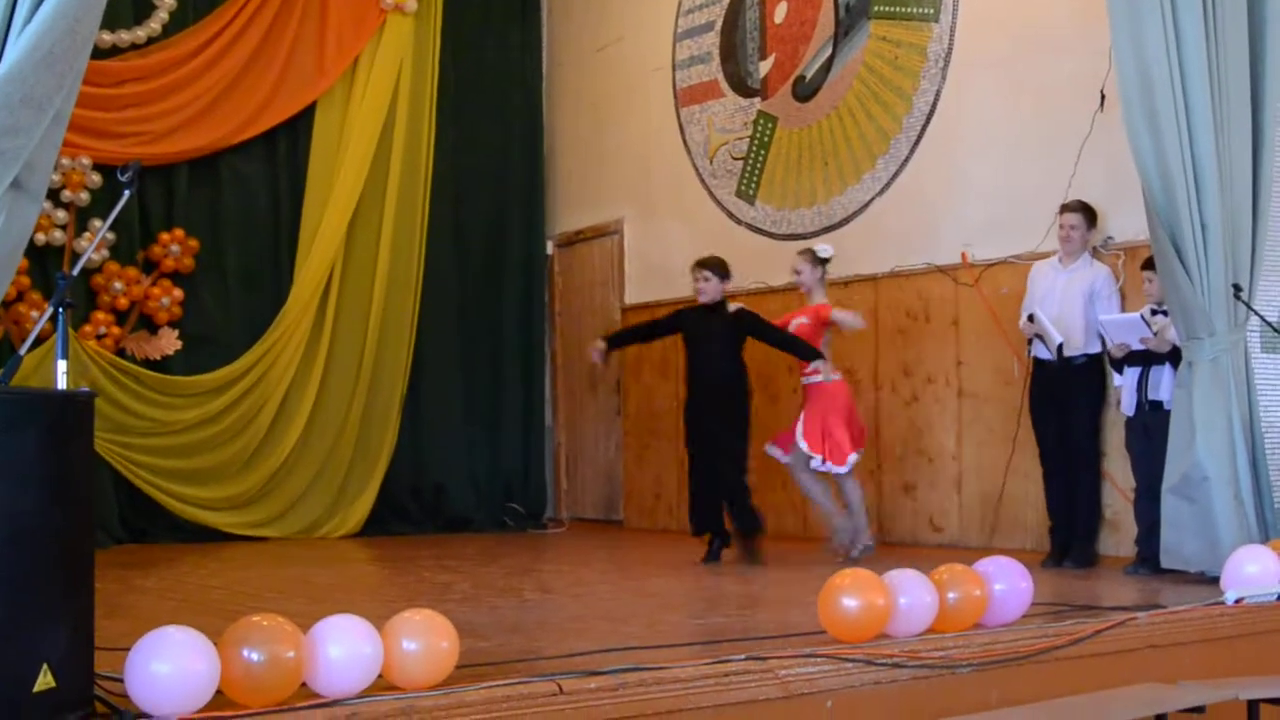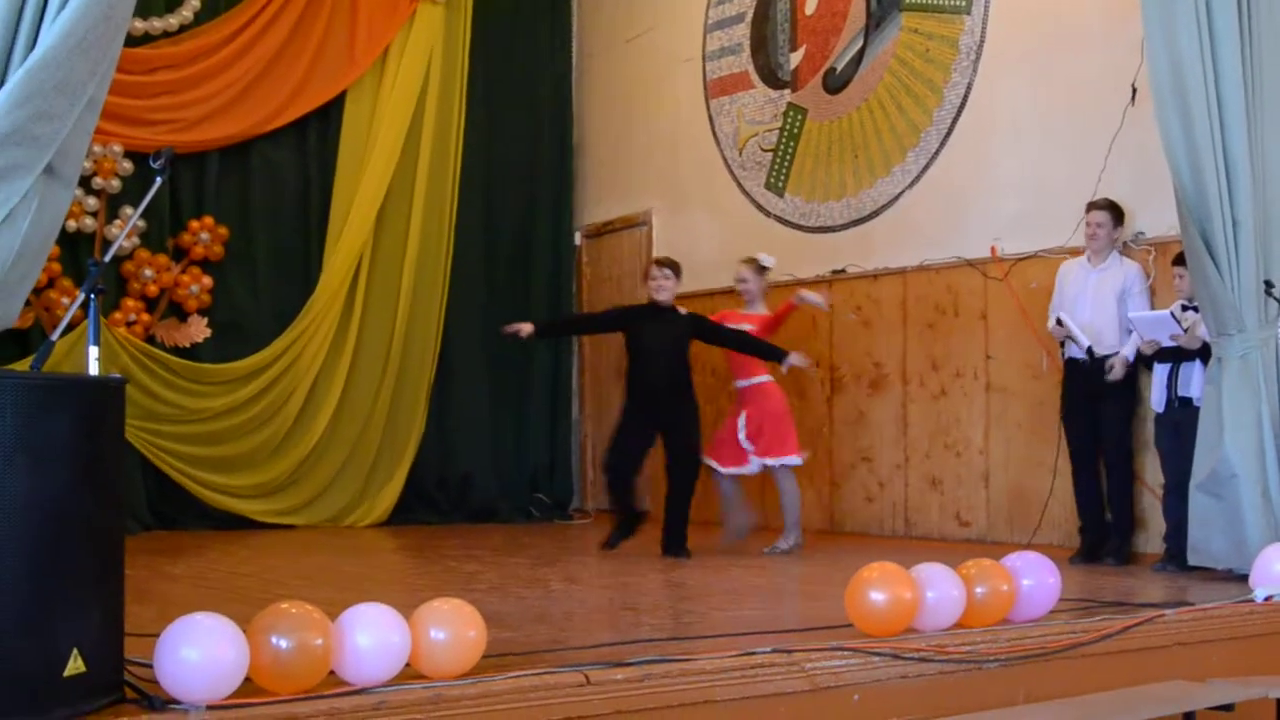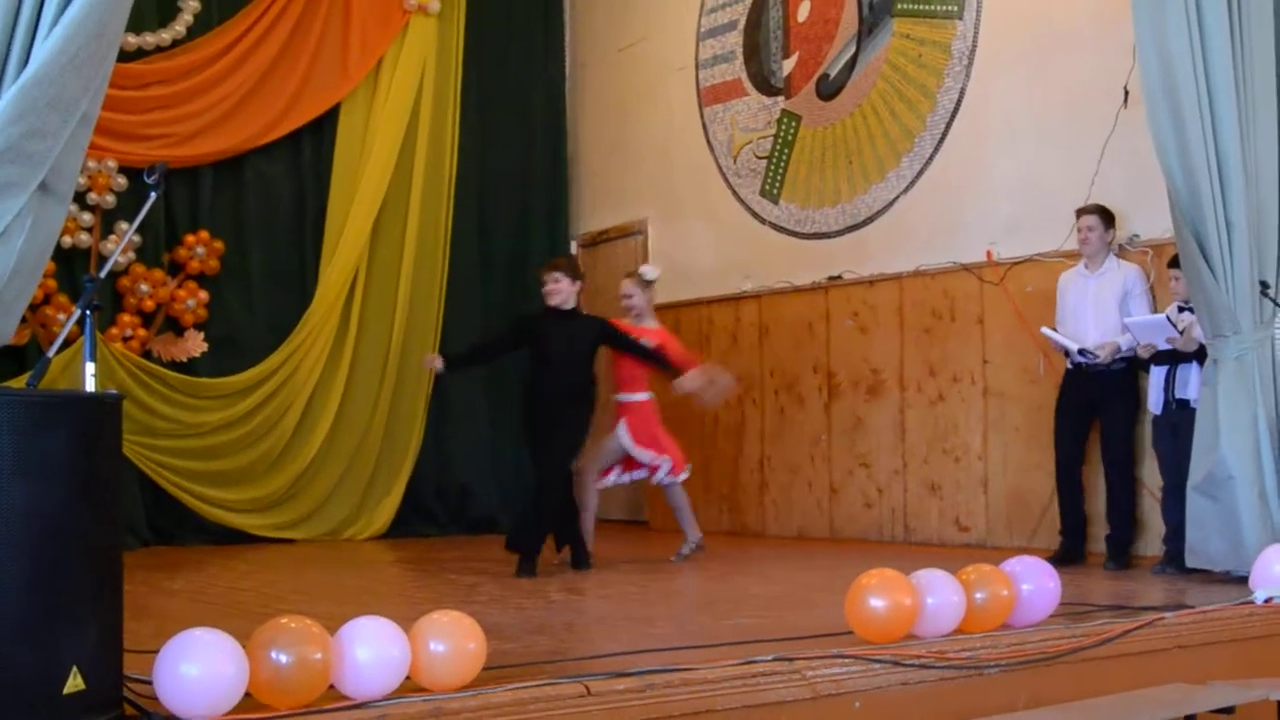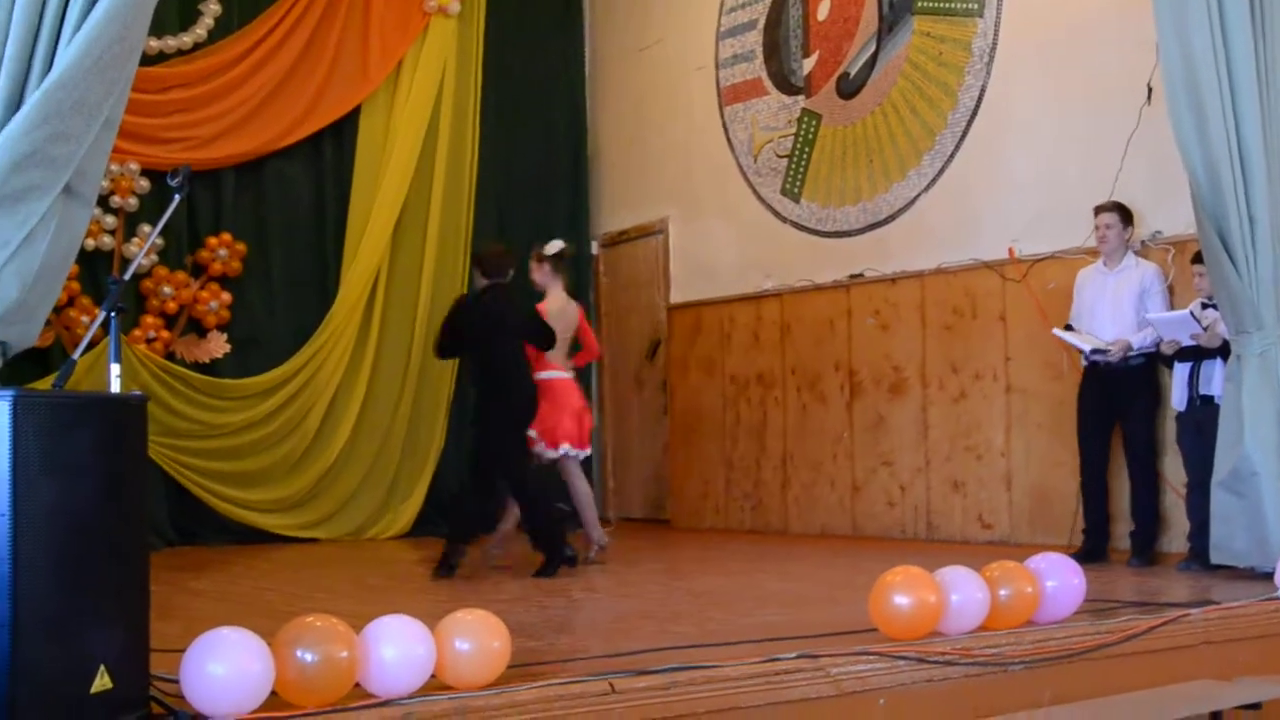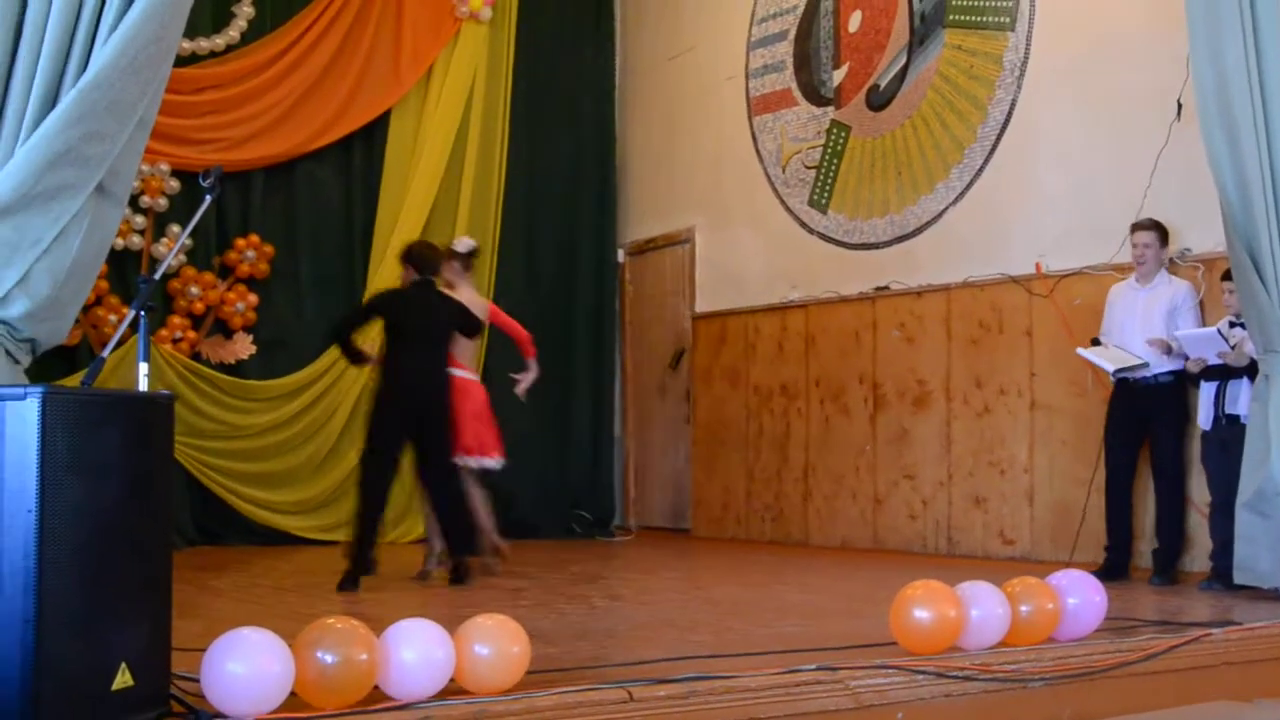
dt=0.4s
person 1, frame 1
left shoulder: (1100, 274)
right shoulder: (1039, 270)
right elbow: (1027, 312)
right wrist: (1025, 326)
left hip: (1082, 370)
right hip: (1044, 371)
left knee: (1082, 456)
right knee: (1051, 457)
left ankle: (1083, 544)
right ankle: (1060, 541)
person 1, frame 2
left shoulder: (1130, 272)
right shoulder: (1067, 270)
right elbow: (1055, 313)
left wrist: (1125, 355)
right wrist: (1056, 329)
left hip: (1114, 372)
right hip: (1077, 371)
left knee: (1116, 454)
right knee: (1081, 456)
left ankle: (1119, 540)
right ankle: (1092, 538)
person 1, frame 3
left shoulder: (1130, 274)
right shoulder: (1067, 279)
left wrist: (1119, 345)
right wrist: (1059, 342)
left hip: (1116, 376)
right hip: (1076, 376)
left knee: (1117, 460)
right knee: (1066, 459)
left ankle: (1119, 547)
right ankle: (1072, 543)
person 1, frame 4
left shoulder: (1148, 272)
right shoulder: (1084, 276)
right elbow: (1076, 323)
left wrist: (1131, 343)
right wrist: (1075, 337)
left hip: (1136, 372)
right hip: (1095, 374)
left knee: (1140, 456)
right knee: (1092, 458)
left ankle: (1143, 544)
right ankle: (1095, 541)
person 1, frame 5
left shoulder: (1181, 290)
right shoulder: (1117, 292)
right elbow: (1105, 338)
left wrist: (1171, 346)
left hip: (1165, 390)
right hip: (1126, 390)
left knee: (1167, 475)
right knee: (1117, 474)
left ankle: (1165, 563)
right ankle: (1116, 559)
person 2, frame 1
left shoulder: (738, 317)
right shoulder: (687, 317)
left elbow: (776, 335)
right elbow: (649, 329)
left wrist: (814, 356)
right wrist: (609, 342)
left hip: (732, 403)
right hip: (699, 404)
left knee: (730, 469)
right knee: (703, 471)
left ankle: (749, 532)
right ankle: (716, 537)
person 2, frame 2
left shoulder: (688, 321)
right shoulder: (632, 315)
left elbow: (733, 338)
right elbow: (587, 322)
left wrist: (782, 355)
right wrist: (537, 328)
left hip: (679, 406)
right hip: (640, 405)
left knee: (684, 472)
right knee: (618, 466)
left ankle: (674, 540)
right ankle: (628, 519)
person 2, frame 3
left shoulder: (593, 326)
right shoulder: (533, 323)
left elbow: (637, 349)
right elbow: (493, 347)
left wrist: (678, 374)
right wrist: (448, 361)
left hip: (573, 414)
right hip: (539, 413)
left knee: (550, 477)
right knee: (554, 479)
left ankle: (527, 551)
right ankle: (577, 547)
person 2, frame 4
left shoulder: (468, 304)
right shoulder: (521, 306)
left elbow: (444, 349)
right elbow: (547, 340)
left hip: (499, 396)
right hip: (520, 393)
left knee: (506, 473)
right knee: (485, 471)
left ankle: (555, 550)
right ankle: (456, 548)
person 2, frame 5
left shoulder: (392, 300)
right shoulder: (450, 306)
left elbow: (344, 328)
right elbow: (476, 328)
left wrist: (358, 355)
left hip: (396, 397)
right hip: (436, 398)
left knee: (375, 477)
right knee: (442, 477)
left ankle: (361, 559)
right ankle: (461, 553)
person 3, frame 1
right shoulder: (1142, 316)
right elbow: (1125, 367)
left wrist: (1168, 349)
right wrist: (1115, 355)
left hip: (1170, 412)
right hip: (1138, 412)
right knee: (1145, 485)
right ankle: (1147, 554)
person 3, frame 2
right shoulder: (1173, 312)
right elbow: (1157, 361)
left wrist: (1199, 346)
right wrist: (1146, 352)
left hip: (1199, 408)
right hip: (1167, 408)
right knee: (1173, 481)
right ankle: (1175, 551)
person 3, frame 3
right shoulder: (1169, 314)
left wrist: (1196, 348)
right wrist: (1143, 356)
left hip: (1196, 410)
right hip: (1165, 410)
right knee: (1172, 483)
right ankle: (1175, 553)
person 3, frame 4
right shoulder: (1192, 310)
left wrist: (1220, 344)
right wrist: (1166, 352)
left hip: (1221, 406)
right hip: (1189, 406)
right knee: (1196, 480)
right ankle: (1199, 549)
person 3, frame 5
right shoulder: (1220, 328)
left wrist: (1247, 364)
right wrist: (1193, 370)
left hip: (1246, 425)
right hip: (1214, 425)
right knee: (1220, 499)
right ankle: (1222, 569)
person 4, frame 1
left shoulder: (821, 309)
right shoulder: (802, 311)
left elbow: (831, 315)
left wrist: (840, 315)
left hip: (824, 391)
right hip: (825, 392)
left knee: (798, 467)
right knee: (840, 467)
left ankle: (841, 523)
right ankle: (862, 536)
person 4, frame 2
left shoulder: (766, 319)
right shoulder: (728, 316)
left elbow: (784, 311)
left wrist: (801, 298)
left hip: (763, 395)
right hip: (745, 398)
left knee: (780, 469)
right knee: (720, 462)
left ankle: (792, 533)
right ankle: (740, 517)
person 4, frame 3
left shoulder: (661, 336)
right shoulder: (619, 327)
left elbow: (683, 359)
left wrist: (711, 375)
left hip: (638, 412)
right hip: (624, 411)
left knee: (590, 471)
right knee: (665, 479)
left ankle: (584, 544)
right ankle: (693, 536)
person 4, frame 4
left shoulder: (544, 309)
right shoulder: (574, 308)
left elbow: (530, 357)
right elbow: (593, 350)
left hip: (552, 392)
right hip: (568, 389)
right knee: (570, 470)
person 4, frame 5
right shoulder: (484, 306)
right elbow: (522, 335)
right wrist: (531, 366)
left hip: (452, 387)
right hip: (473, 389)
right knee: (465, 473)
left ankle: (436, 550)
right ankle: (489, 537)
